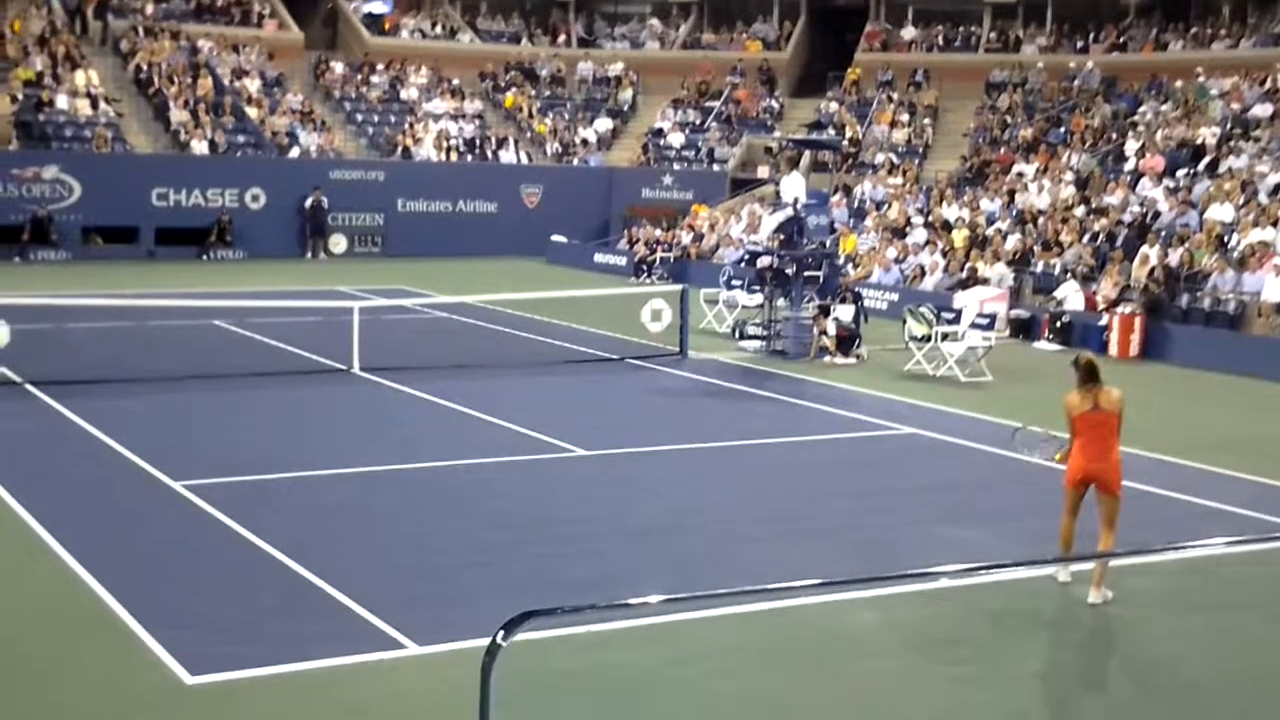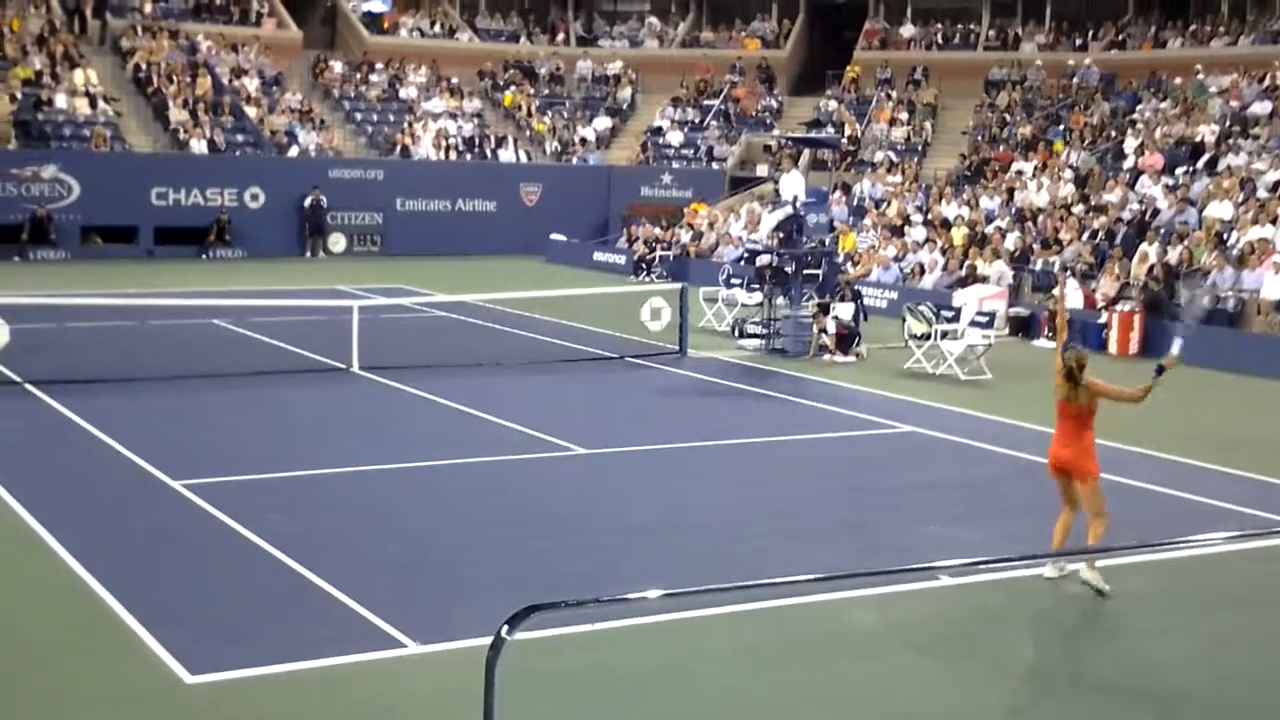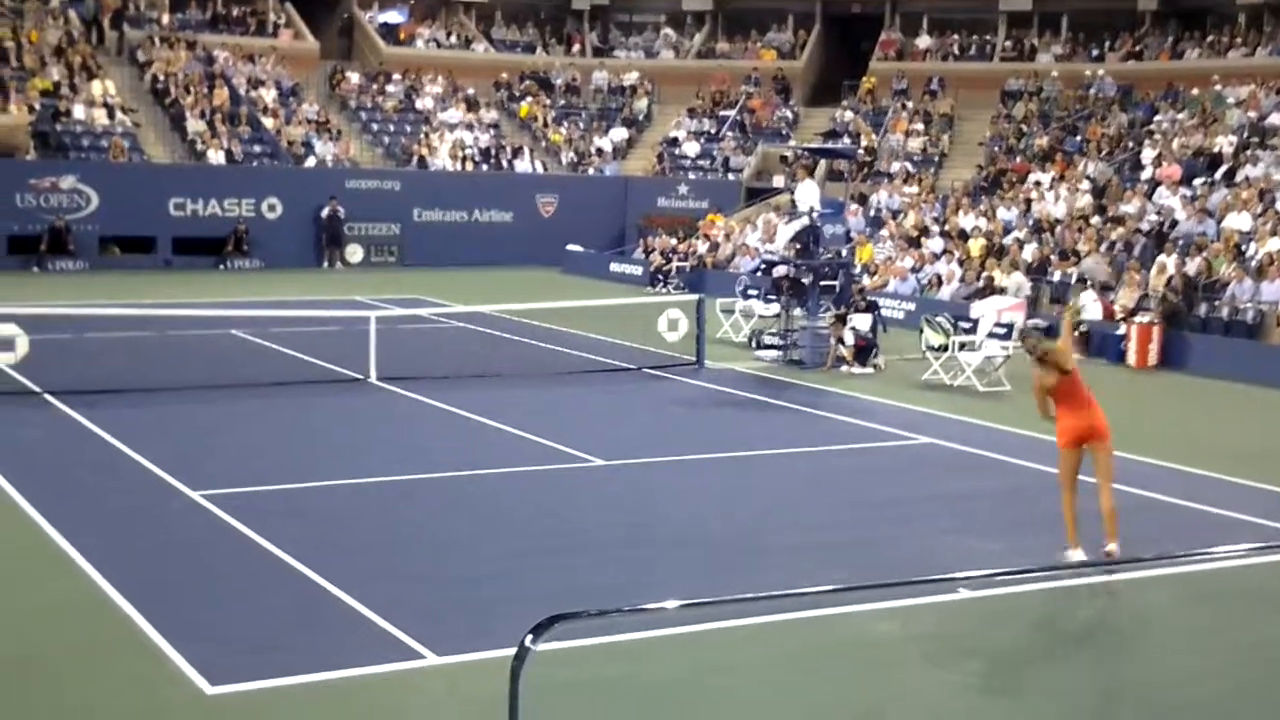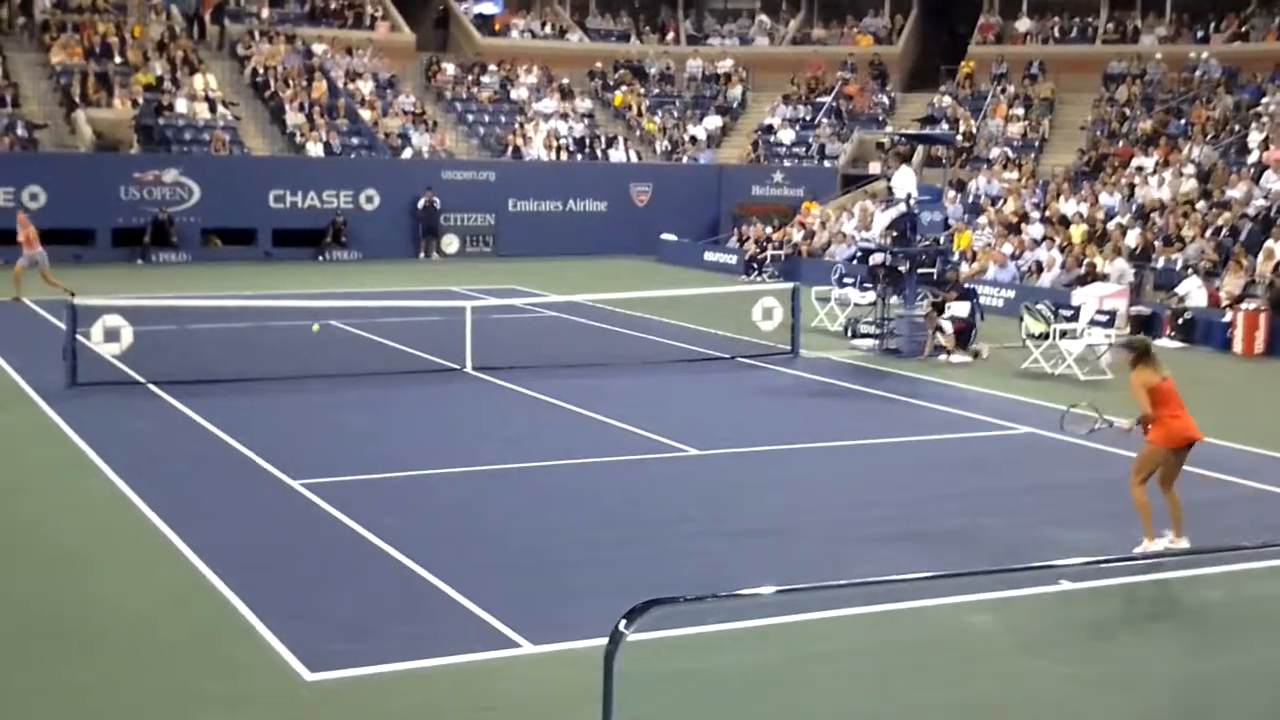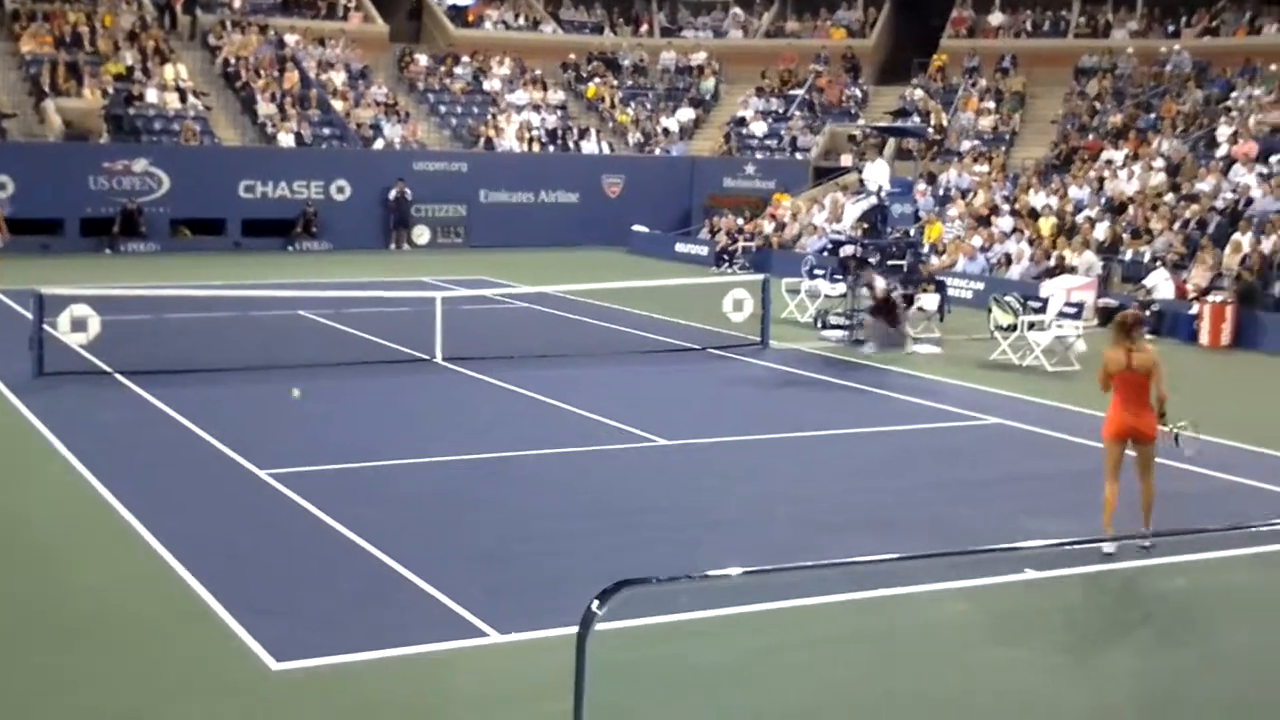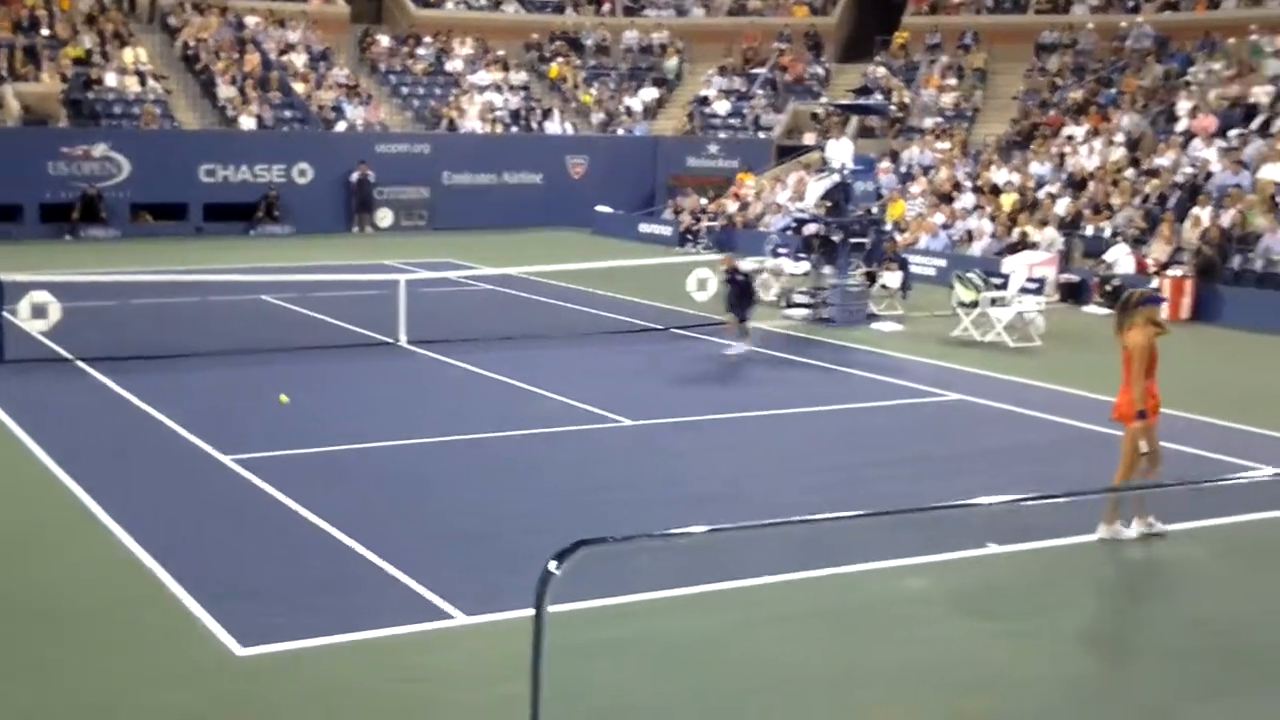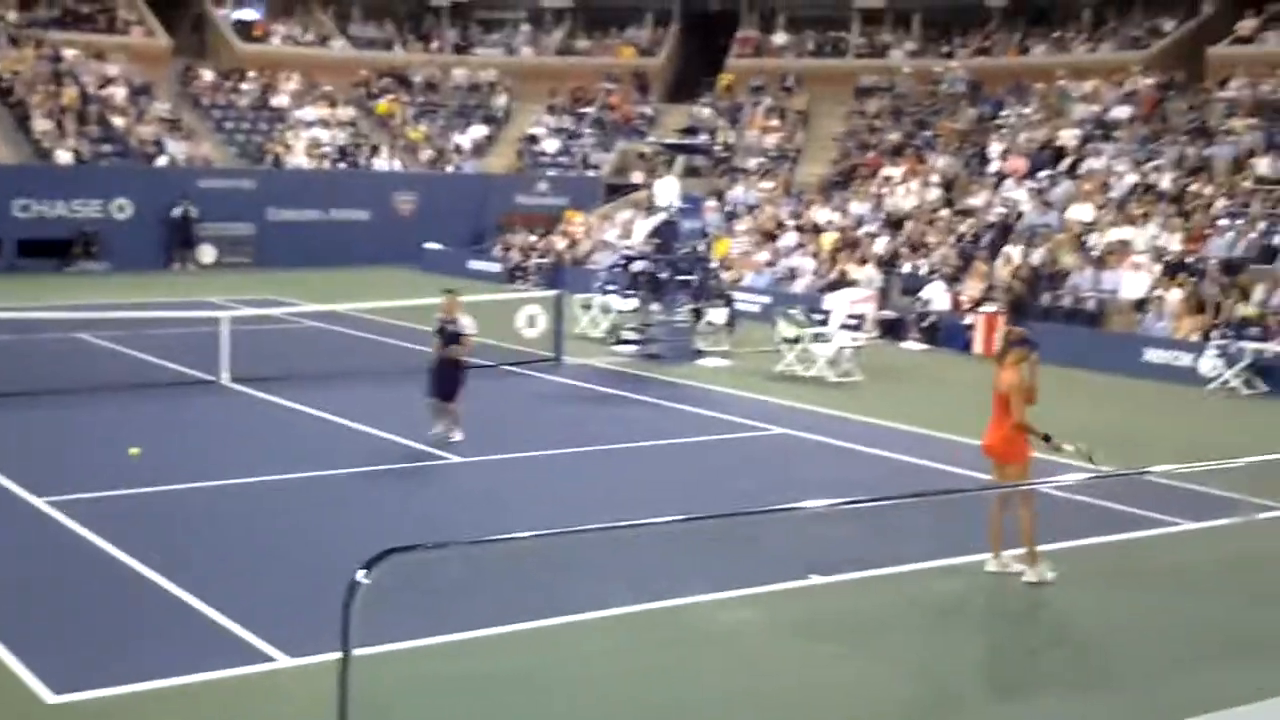
dt=0.7s
person 1, frame 1
left shoulder: (1071, 400)
right shoulder: (1116, 396)
right elbow: (1115, 431)
left wrist: (1067, 454)
left hip: (1080, 463)
right hip: (1108, 466)
left knee: (1069, 515)
right knee: (1108, 530)
left ankle: (1063, 567)
right ankle: (1097, 588)
person 1, frame 2
left shoulder: (1060, 378)
right shoulder: (1091, 388)
left elbow: (1060, 331)
right elbow: (1136, 397)
left wrist: (1061, 295)
right wrist: (1159, 371)
left hip: (1057, 453)
right hip: (1080, 457)
left knee: (1070, 508)
right knee: (1099, 518)
left ankle: (1054, 563)
right ankle: (1089, 567)
person 1, frame 3
left shoulder: (1039, 380)
right shoulder: (1062, 354)
left elbow: (1046, 414)
right elbow: (1068, 328)
left hip: (1069, 426)
right hip: (1095, 422)
left knee: (1068, 492)
right knee: (1105, 487)
left ankle: (1074, 548)
right ankle: (1111, 542)
person 1, frame 4
left shoulder: (1137, 376)
right shoulder: (1161, 371)
left elbow: (1147, 412)
left wrist: (1138, 422)
right wrist: (1148, 422)
left hip: (1167, 430)
right hip: (1187, 429)
left knee: (1137, 482)
right knee: (1166, 484)
left ankle: (1151, 541)
right ankle: (1179, 537)
person 1, frame 5
left shoulder: (1109, 354)
right shoulder: (1150, 354)
right elbow: (1160, 395)
right wrist: (1160, 413)
left hip: (1117, 419)
right hip: (1143, 421)
left knee: (1111, 480)
right knee: (1146, 477)
left ankle: (1109, 538)
right ankle: (1145, 530)
person 1, frame 6
left shoulder: (1134, 330)
right shoulder: (1142, 337)
left elbow: (1161, 329)
right elbow: (1138, 381)
left wrist: (1153, 319)
right wrist: (1141, 414)
left hip: (1134, 402)
right hip: (1138, 404)
left knee: (1152, 459)
right knee: (1129, 466)
left ankle: (1142, 519)
right ankle: (1108, 524)
person 1, frame 7
left shoulder: (1004, 371)
right shoulder: (1015, 377)
left elbow: (1028, 399)
right elbow: (1018, 419)
left wrist: (1030, 369)
right wrist: (1045, 437)
left hip: (995, 438)
right hip: (1011, 442)
left knee: (1002, 499)
right knee: (1026, 503)
left ankle: (995, 557)
right ankle: (1033, 566)
